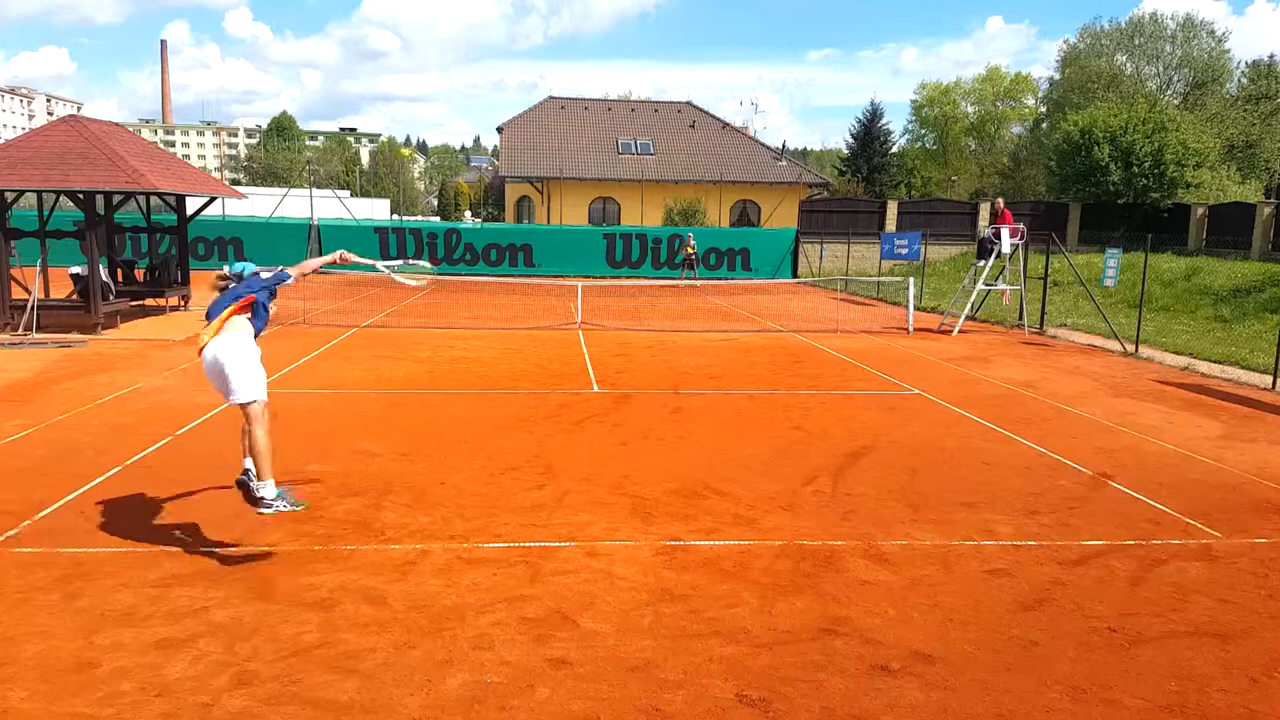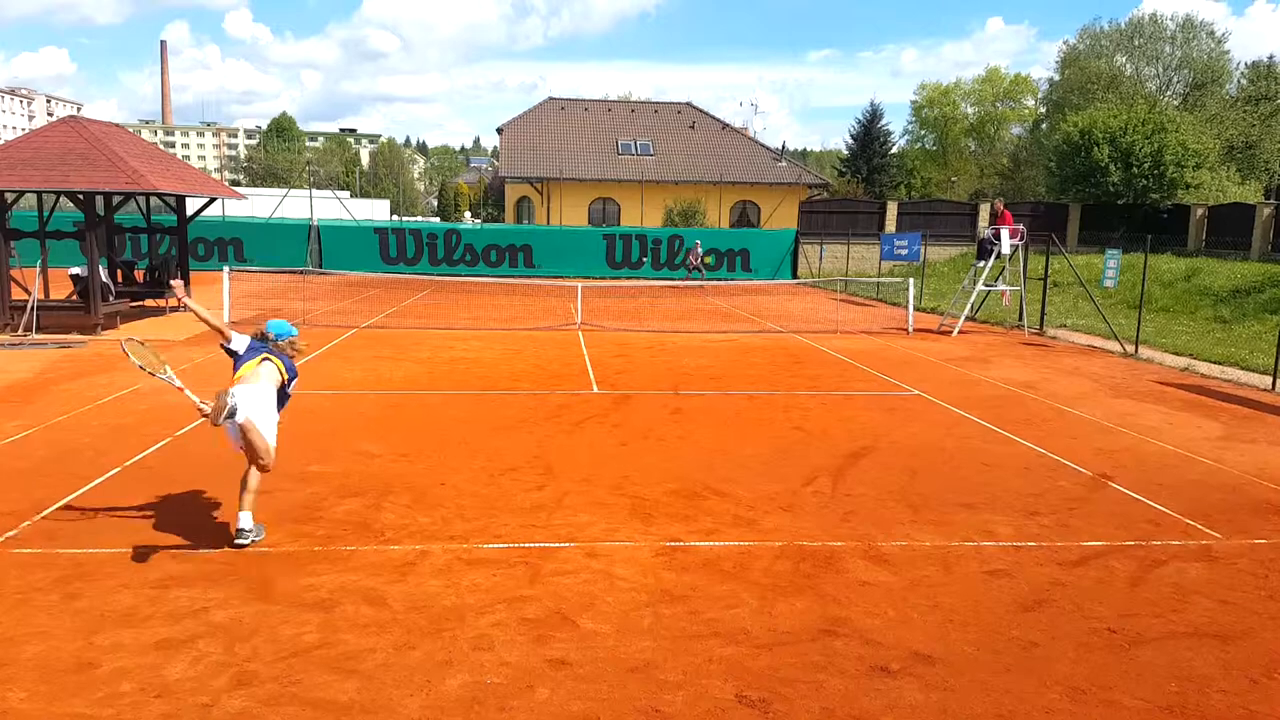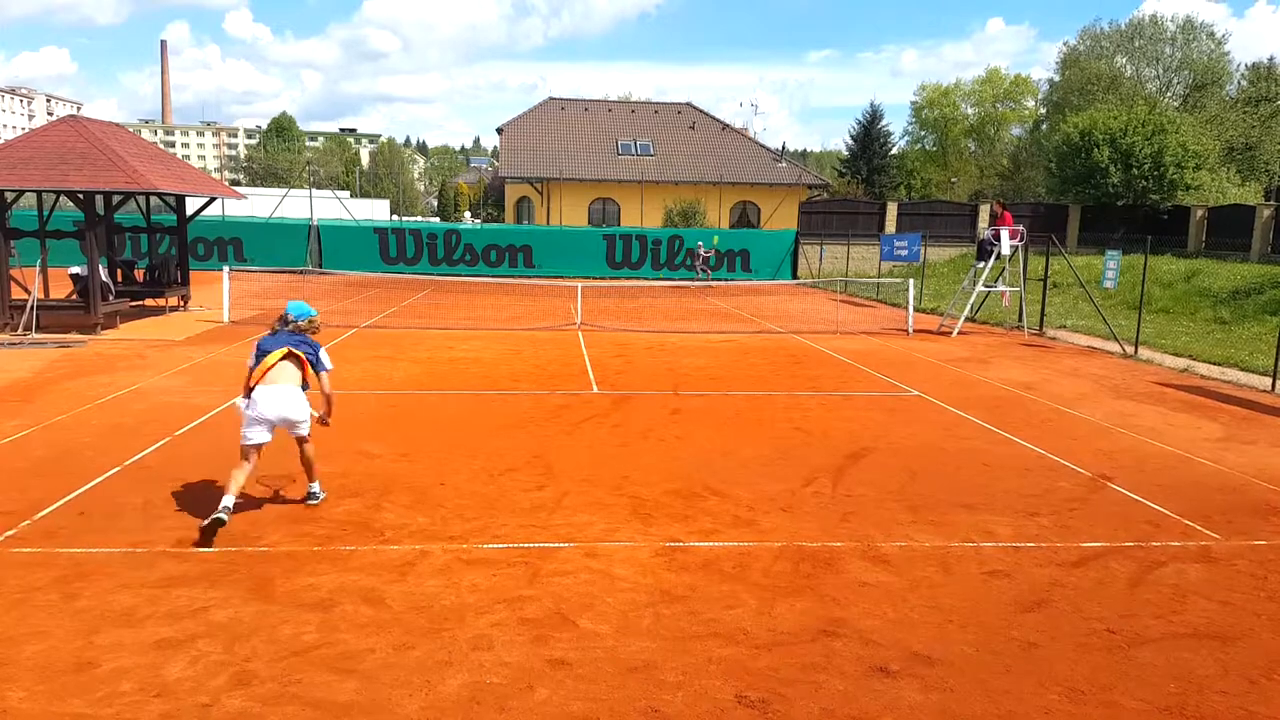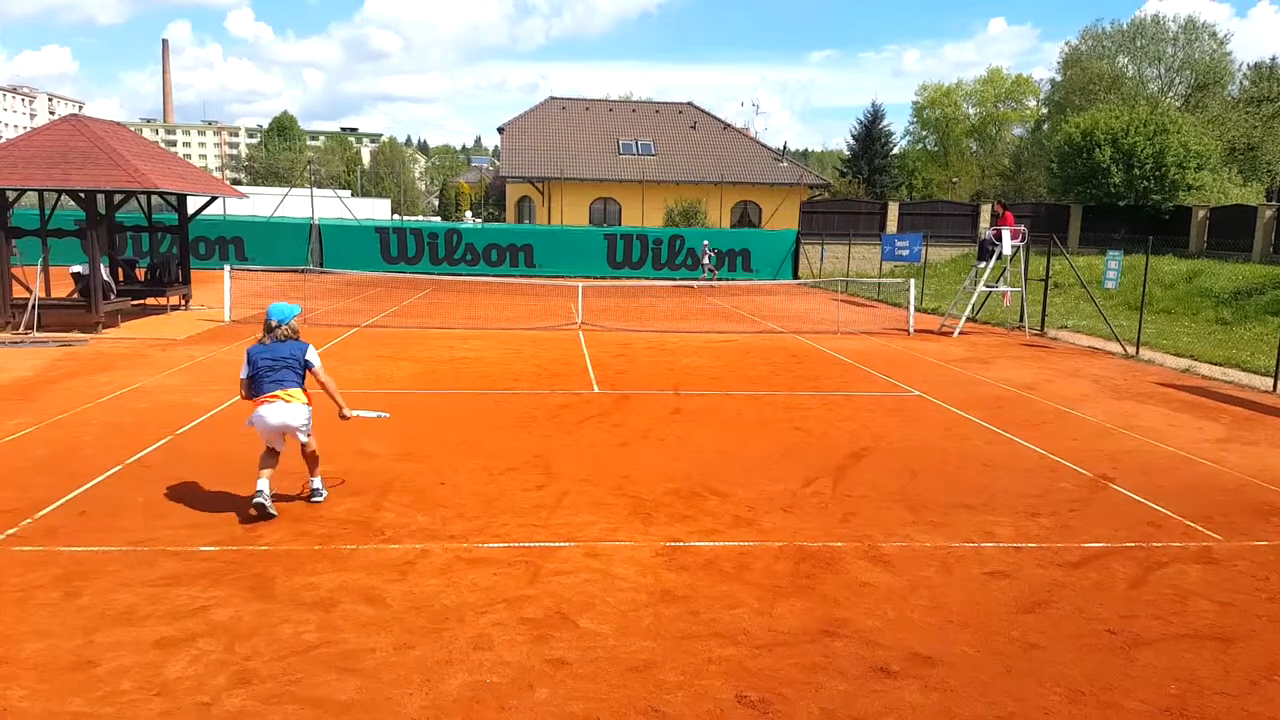
dt=0.3s
person 1, frame 1
left shoulder: (218, 305)
right shoulder: (256, 287)
right elbow: (298, 270)
right wrist: (335, 256)
left hip: (211, 356)
right hip: (228, 351)
left knee: (253, 417)
right knee: (258, 419)
left ankle: (250, 472)
right ankle: (269, 493)
person 1, frame 2
left shoulder: (248, 345)
right shoulder: (290, 369)
left elbow: (221, 327)
left wrist: (185, 299)
right wrist: (227, 407)
left hip: (239, 393)
right hip: (261, 397)
left knee: (256, 463)
right knee: (264, 463)
left ankle: (245, 526)
right ankle: (234, 414)
person 1, frame 3
left shoulder: (264, 342)
right shoulder: (315, 348)
left elbow: (248, 380)
right elbow: (326, 390)
left wrist: (246, 401)
right wrist: (327, 413)
left hip: (261, 398)
right hip: (292, 399)
left knee: (247, 458)
right knee: (303, 440)
left ankle: (224, 508)
right ankle: (314, 489)
person 1, frame 4
left shoulder: (252, 351)
right shoulder: (302, 347)
left elbow: (244, 392)
right elbow: (322, 377)
right wrist: (342, 406)
left hip: (263, 412)
right hip: (294, 408)
left knee: (273, 449)
right knee: (307, 441)
left ankle: (262, 492)
right ankle: (316, 486)
